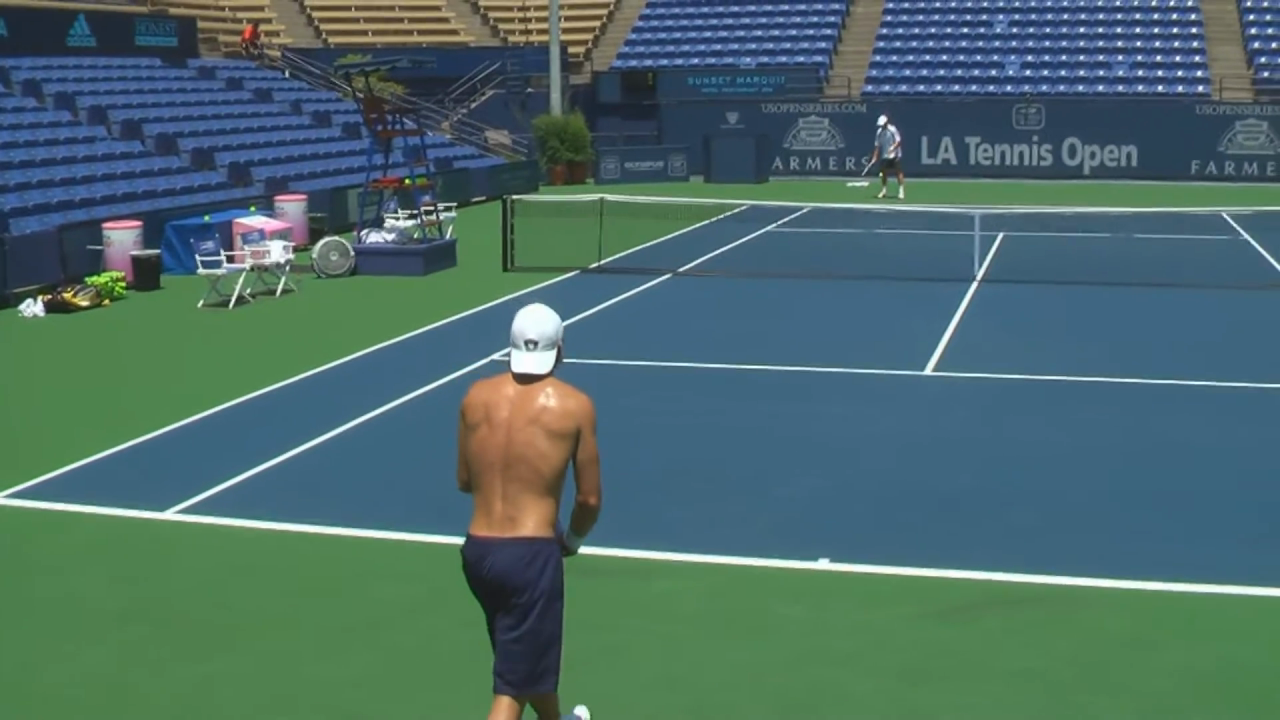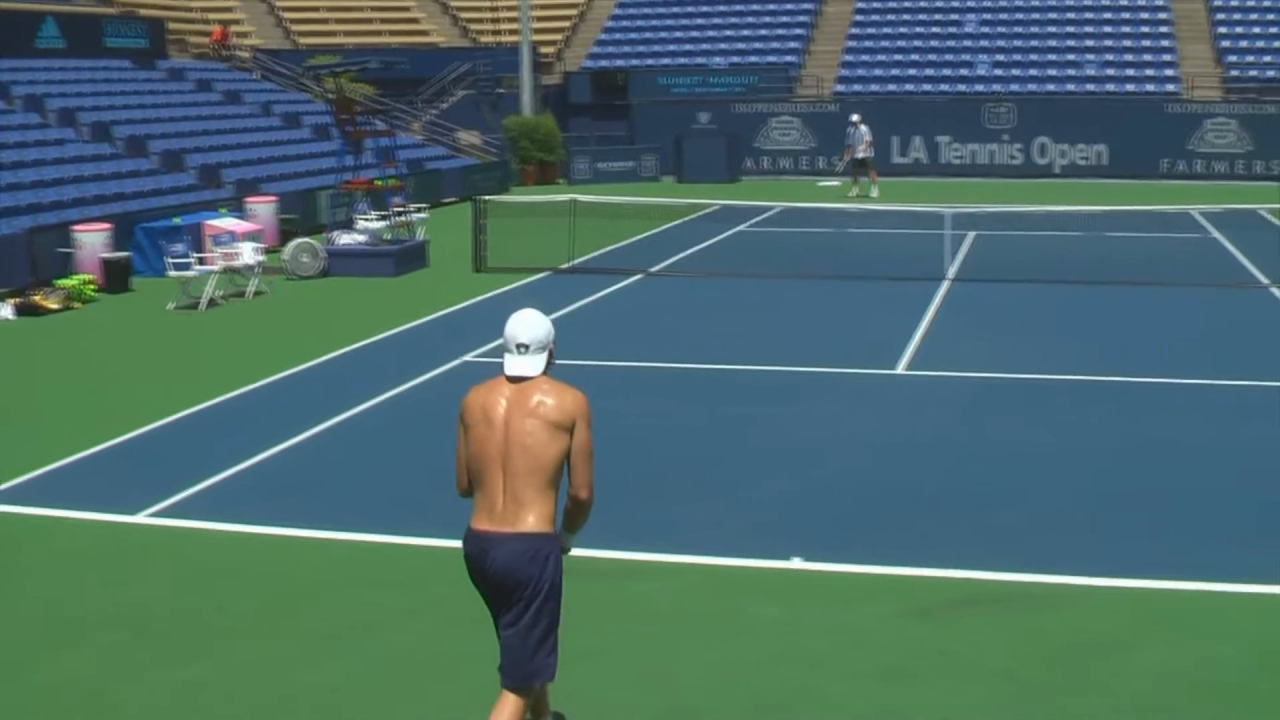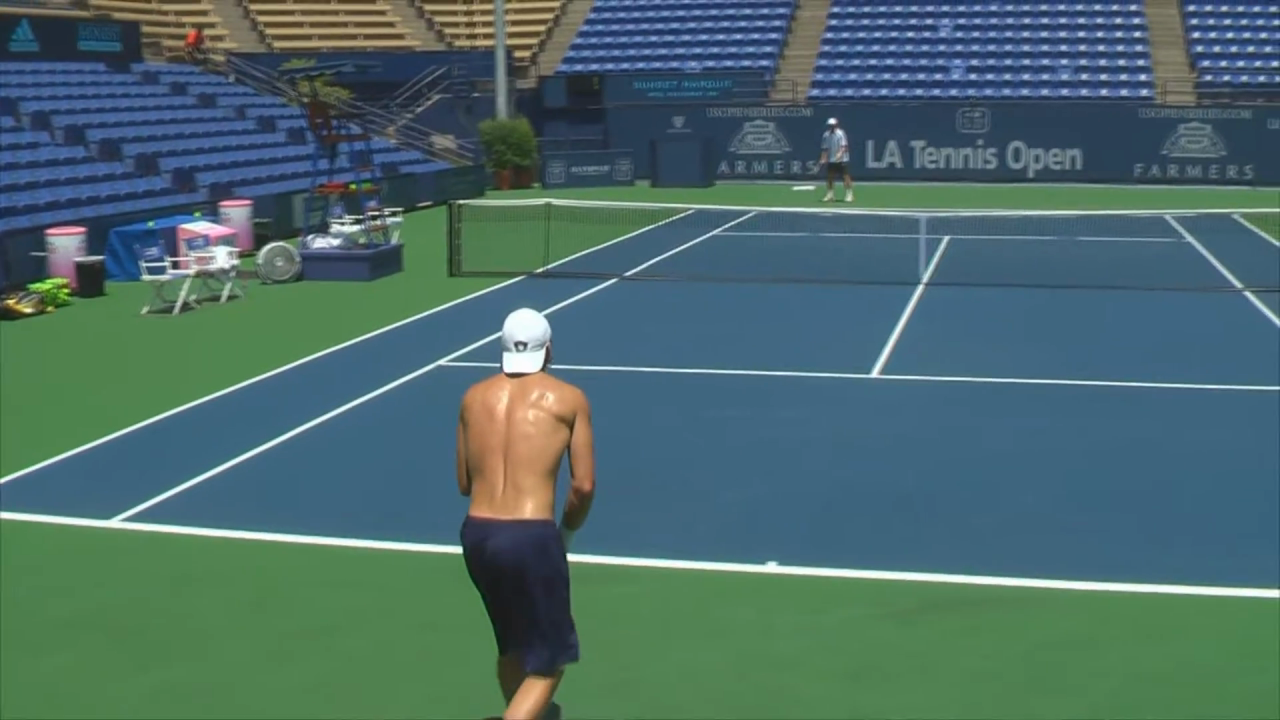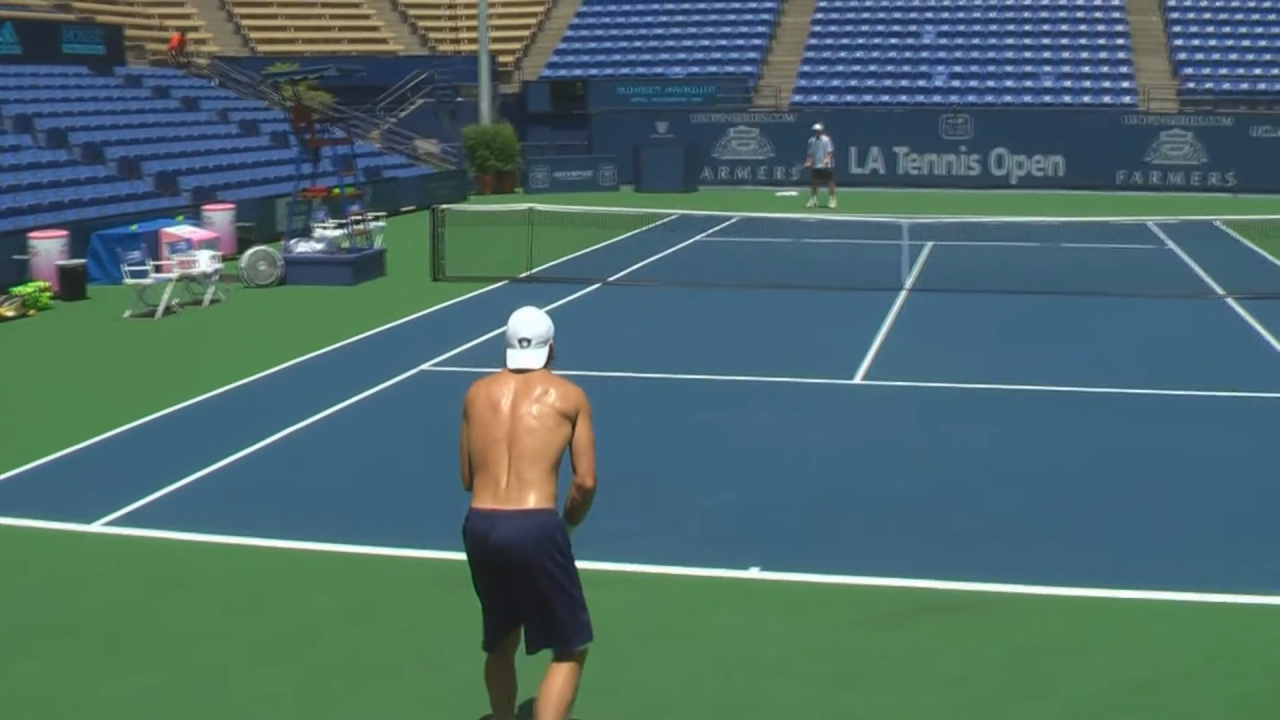
dt=0.5s
person 1, frame 1
left shoulder: (476, 397)
right shoulder: (573, 405)
left elbow: (465, 481)
right elbow: (589, 498)
right wrist: (573, 538)
left hip: (477, 549)
right hip: (529, 554)
left knee: (524, 657)
person 1, frame 2
left shoulder: (474, 399)
right shoulder: (569, 401)
left elbow: (464, 486)
right elbow: (581, 493)
right wrist: (566, 536)
left hip: (479, 545)
right hip: (530, 548)
left knee: (526, 654)
right knee: (519, 684)
person 1, frame 3
left shoulder: (474, 397)
right shoulder: (568, 398)
left elbow: (464, 482)
right elbow: (584, 486)
right wrist: (566, 532)
left hip: (477, 534)
right hip: (531, 537)
left knee: (513, 649)
right knee: (545, 667)
person 1, frame 4
left shoulder: (477, 393)
right shoulder: (569, 396)
right elbow: (586, 482)
right wrist: (568, 524)
left hip: (480, 527)
right hip: (535, 528)
left knee: (501, 645)
right knee: (571, 652)
